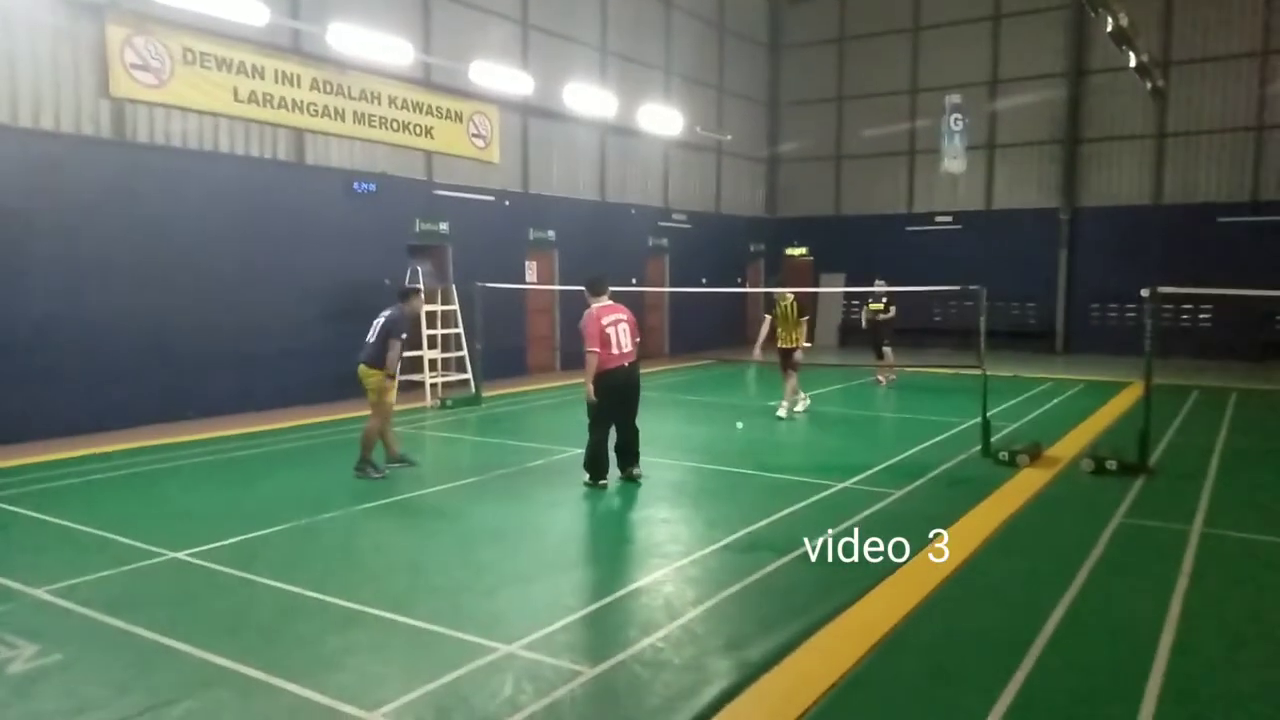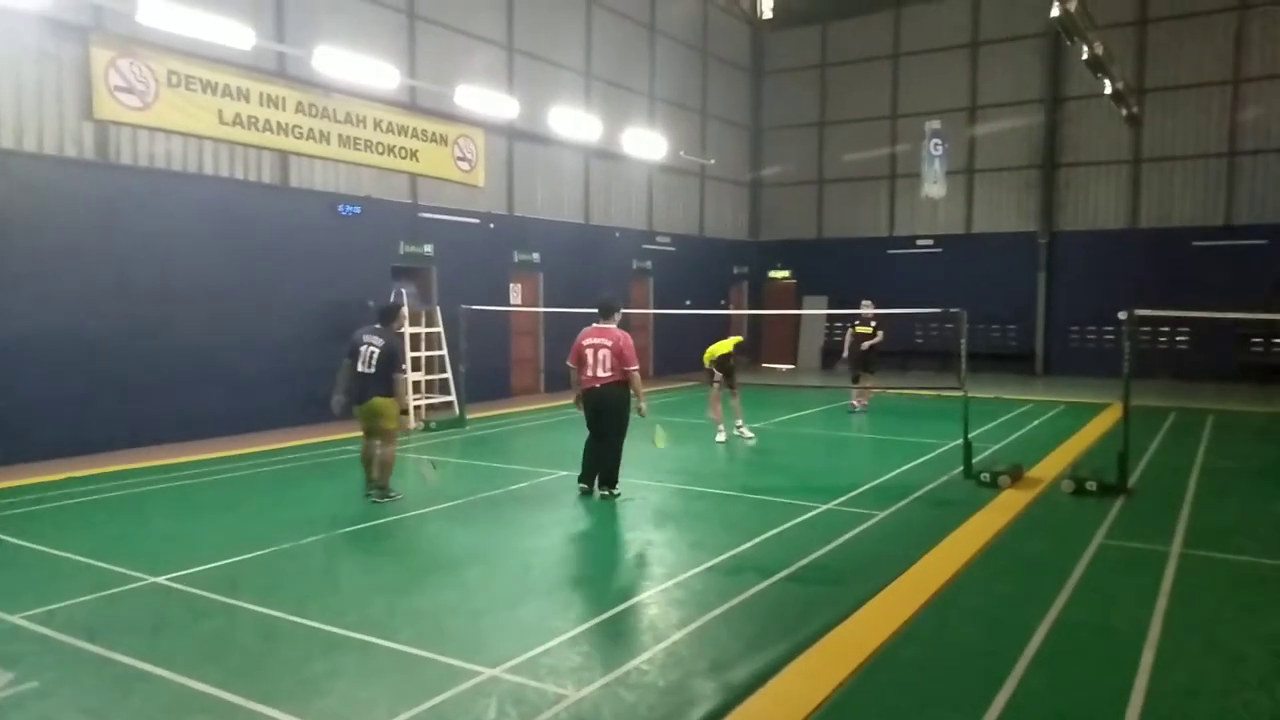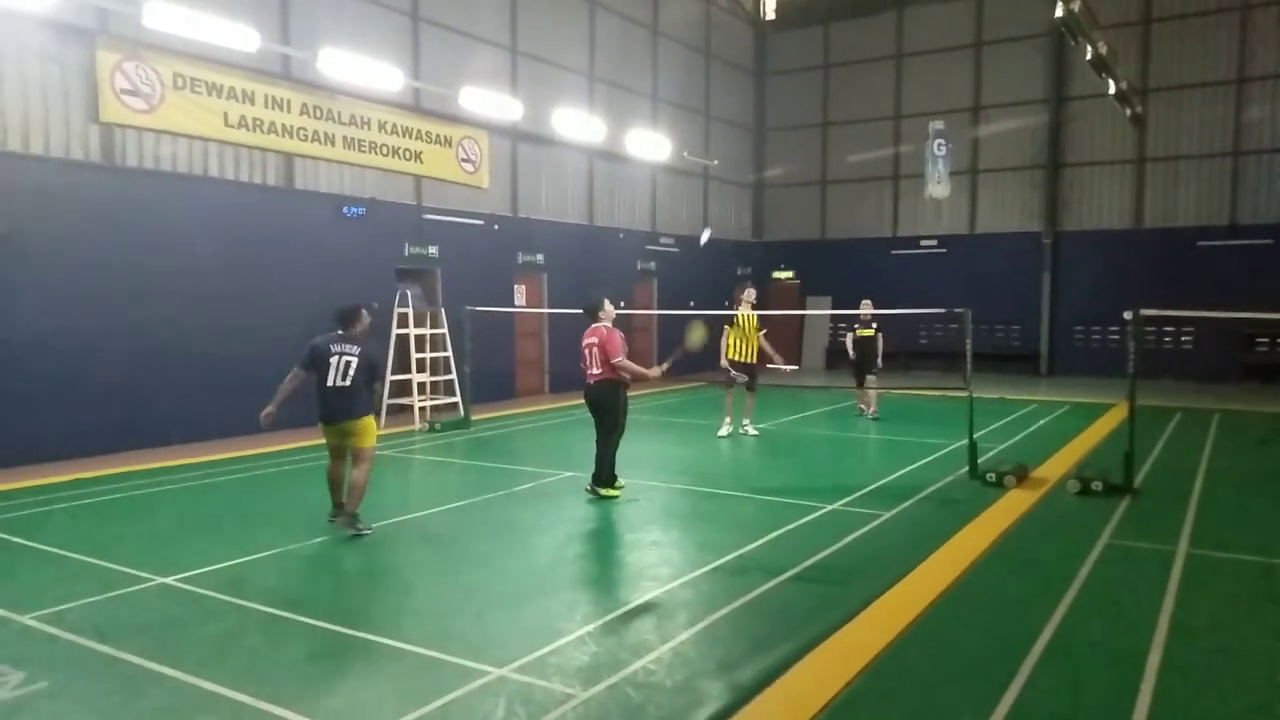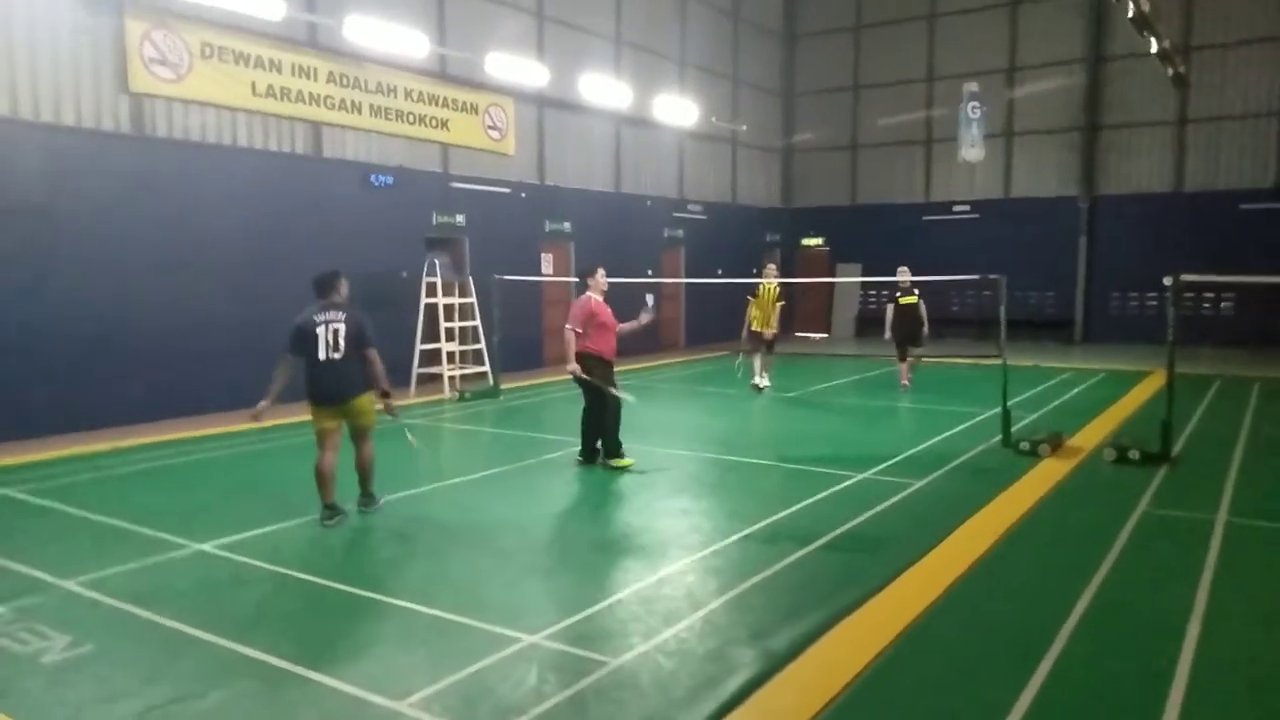
dt=1s
person 1, frame 1
left shoulder: (392, 314)
right shoulder: (400, 318)
right elbow: (394, 348)
right wrist: (390, 376)
left hip: (370, 367)
right hip: (375, 369)
left knee: (386, 414)
right knee: (379, 416)
left ankle: (393, 454)
right ankle: (363, 462)
person 1, frame 2
left shoulder: (360, 335)
right shoulder: (393, 343)
left elbow: (347, 365)
right elbow: (398, 379)
left wrist: (339, 392)
right wrist: (403, 410)
left hip: (360, 397)
right hip: (384, 399)
left knee: (368, 438)
right knee: (388, 442)
left ankle: (369, 482)
right ankle: (382, 489)
person 1, frame 3
left shoulder: (319, 345)
right shoulder: (368, 352)
left elbow: (296, 376)
right elbow: (376, 387)
left wrist: (273, 405)
right wrist: (367, 407)
left hip: (329, 416)
right hip: (359, 417)
left knee: (337, 460)
right knee: (362, 464)
left ankle: (337, 508)
right ankle: (349, 515)
person 1, frame 4
left shoulder: (303, 321)
right shoulder: (356, 317)
left elbow: (286, 363)
right elbow: (372, 357)
left wrist: (269, 399)
right wrist: (385, 393)
left hip: (321, 396)
right hip: (355, 392)
left knee: (327, 450)
right knee: (364, 443)
left ankle: (329, 508)
right ankle: (367, 497)
person 2, frame 1
left shoulder: (592, 315)
right shoulder: (624, 311)
left elbow: (593, 352)
right elbow: (635, 342)
left wrist: (588, 383)
left hip: (607, 377)
right hip: (630, 372)
left knee: (599, 428)
right knee: (627, 423)
left ankle: (598, 475)
right ankle: (631, 466)
person 2, frame 2
left shoulder: (584, 335)
right shoulder: (622, 337)
left elbow: (573, 367)
right elbow: (632, 372)
left wrist: (577, 391)
right wrist: (641, 399)
left hip: (590, 393)
right hip: (615, 394)
left knee: (595, 438)
right knee: (613, 442)
left ankle: (586, 480)
right ankle: (607, 486)
person 2, frame 3
left shoulder: (587, 336)
right shoulder: (610, 333)
right elbow: (619, 362)
right wrist: (647, 372)
left hip: (592, 389)
right hip: (610, 389)
left knee: (604, 436)
right knee: (611, 437)
left ankle: (608, 479)
right ankle: (598, 483)
person 2, frame 4
left shoulder: (603, 305)
right shoulder: (585, 302)
left elbow: (615, 329)
right elbow: (570, 331)
left wrist: (639, 323)
right wrist: (571, 361)
left hip: (602, 364)
right hip: (590, 365)
left knee: (595, 409)
right knee: (610, 407)
left ankle: (588, 453)
right ankle: (612, 455)
